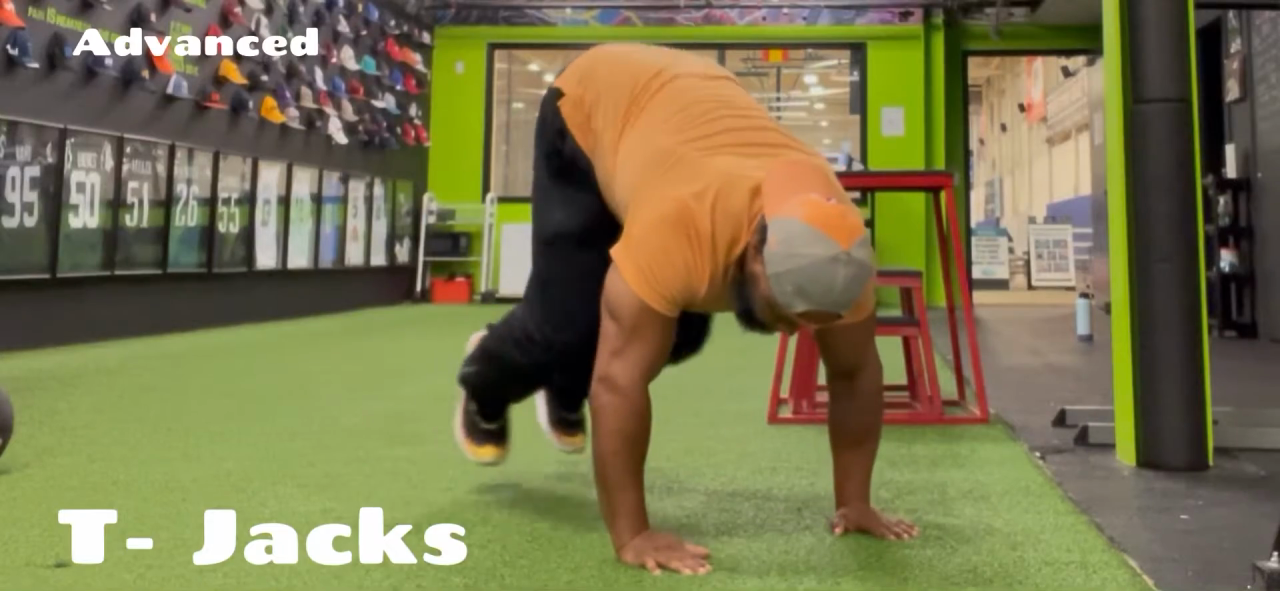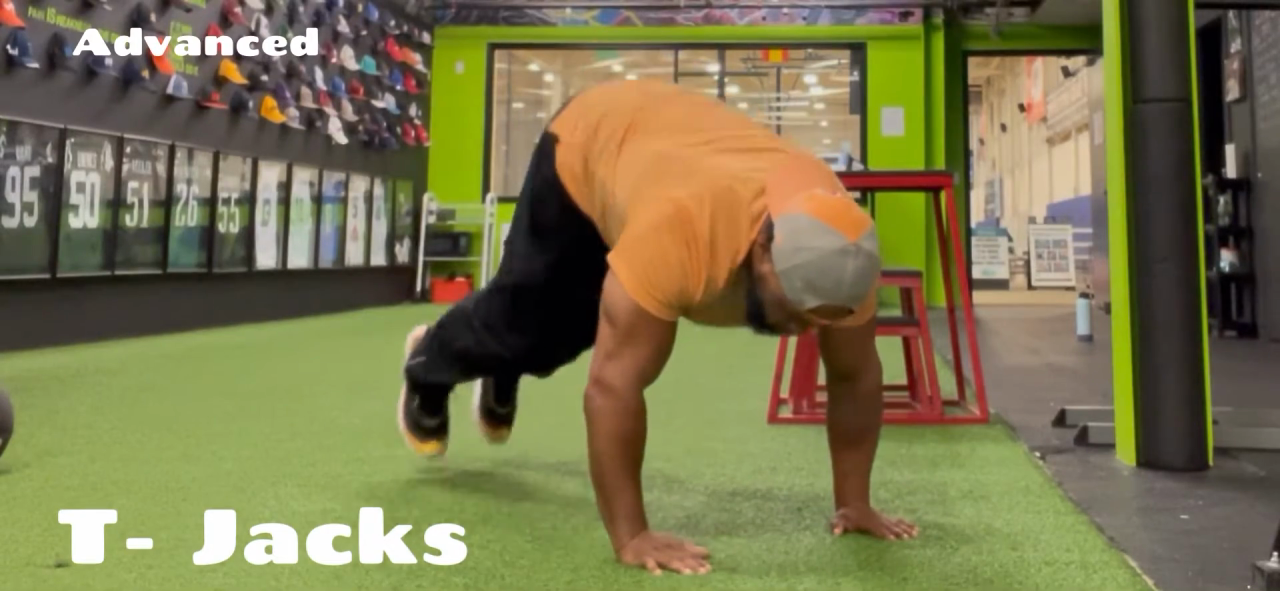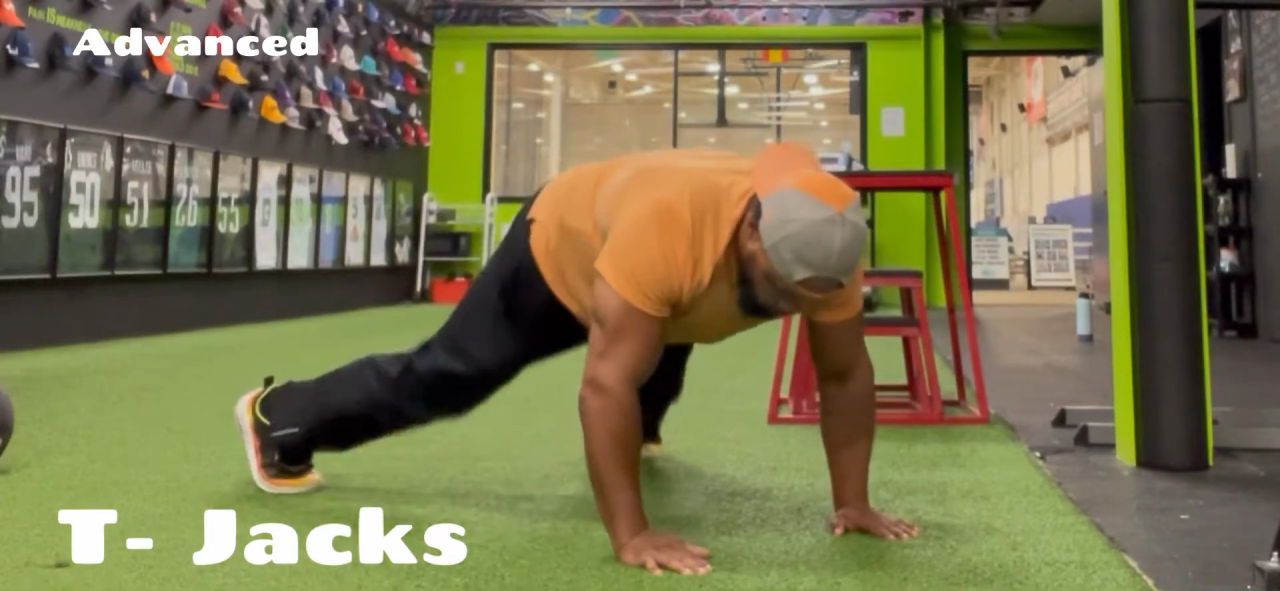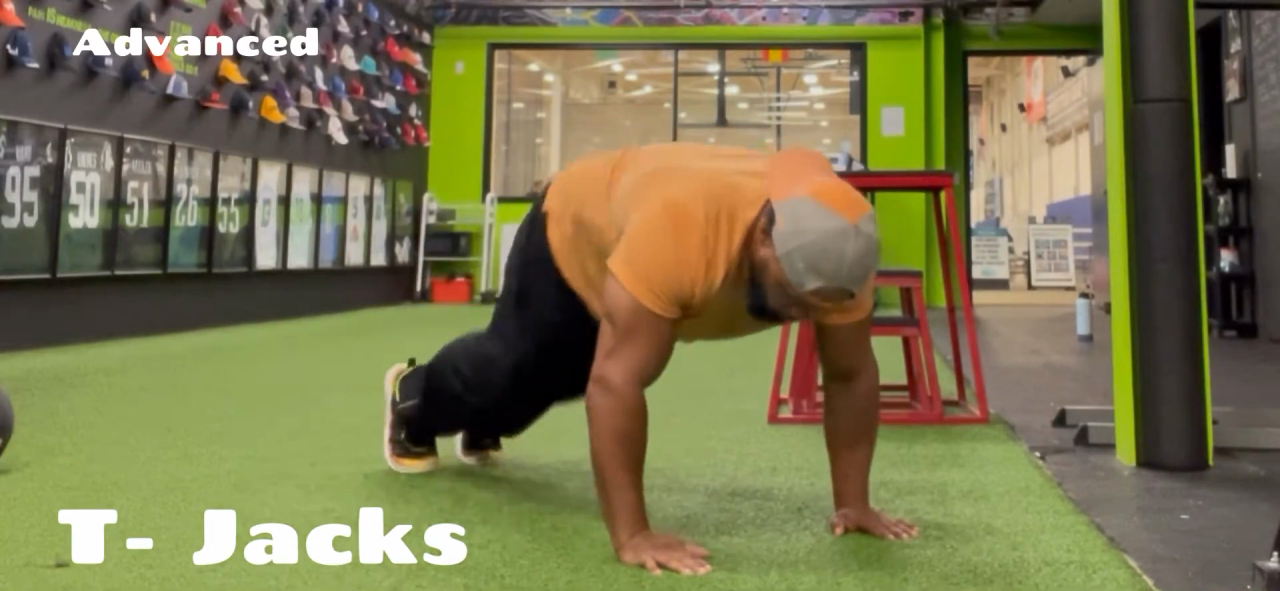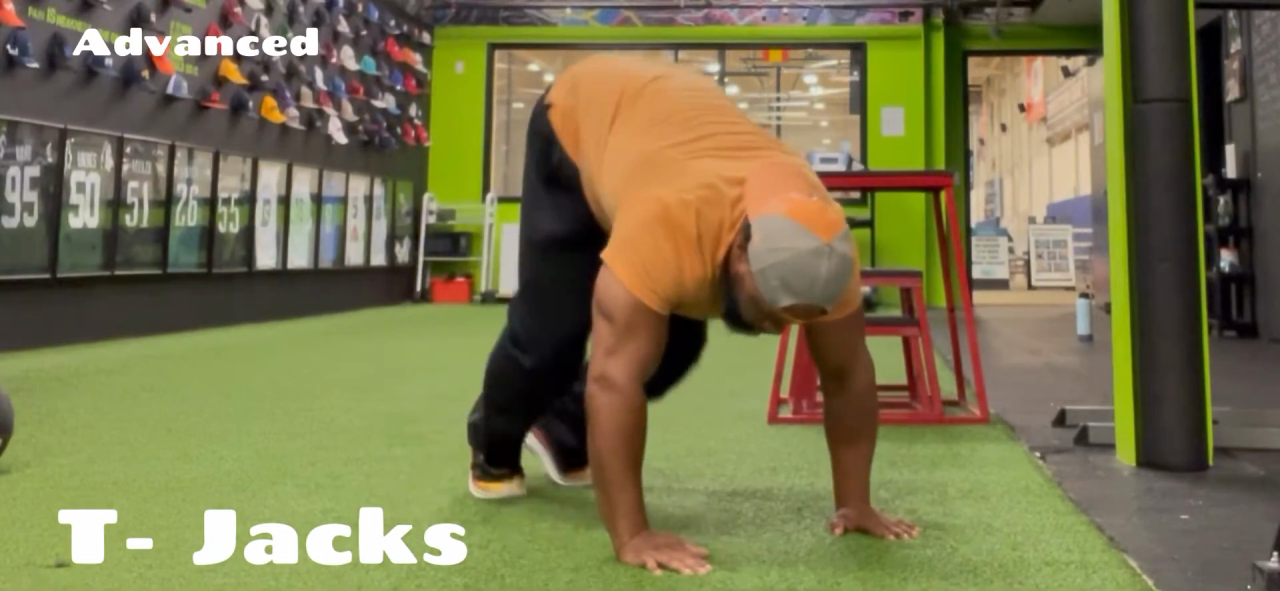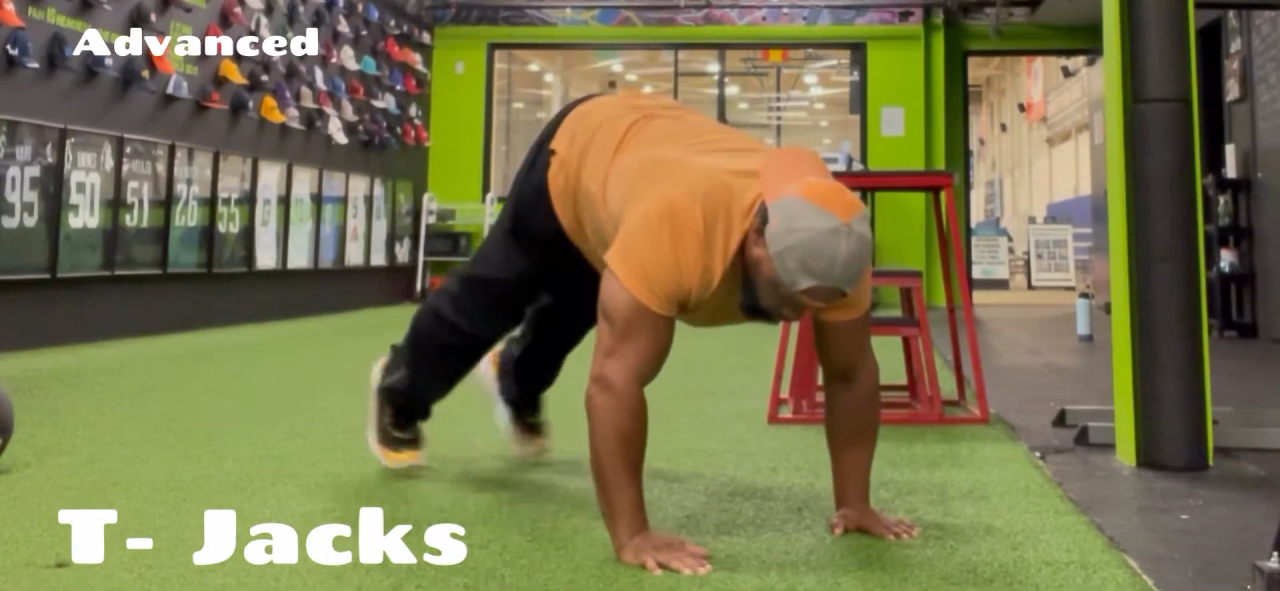
dt=0.7s
person 1, frame 1
left shoulder: (830, 242)
right shoulder: (682, 230)
left elbow: (854, 372)
right elbow: (620, 379)
left wrist: (853, 500)
right wrist: (631, 535)
left knee: (680, 330)
right knee: (566, 326)
left ankle: (564, 390)
right ankle: (484, 389)
person 1, frame 2
left shoulder: (835, 248)
right shoulder: (680, 231)
left elbow: (855, 375)
right elbow: (613, 384)
left wrist: (854, 504)
right wrist: (631, 537)
left knee: (581, 320)
right knee: (517, 321)
left ankle: (501, 375)
right ankle: (428, 366)
person 1, frame 3
left shoulder: (821, 247)
right shoulder: (668, 232)
left elbow: (846, 376)
right elbow: (605, 384)
left wrist: (853, 504)
right wrist: (630, 535)
right hip: (566, 248)
left knee: (663, 360)
right knee: (444, 377)
left ankle: (634, 425)
right ankle: (276, 417)
person 1, frame 4
left shoulder: (830, 254)
right shoulder: (679, 230)
left elbow: (852, 376)
right elbow: (615, 383)
left wrist: (854, 504)
right wrist: (631, 536)
right hip: (578, 231)
left knee: (564, 380)
right knee: (509, 371)
left ankle: (479, 425)
right ankle: (414, 396)
person 1, frame 5
left shoulder: (821, 246)
right shoulder: (668, 228)
left elbow: (847, 373)
right elbow: (612, 381)
left wrist: (855, 504)
right wrist: (631, 538)
left knee: (677, 343)
right knee: (551, 326)
left ankle: (565, 431)
right ankle: (491, 440)
person 1, frame 6
left shoulder: (828, 243)
right shoulder: (674, 228)
left elbow: (851, 373)
right elbow: (614, 380)
left wrist: (855, 503)
right wrist: (632, 537)
right hip: (582, 156)
left knee: (579, 306)
right knee: (490, 300)
left ankle: (516, 375)
right ankle: (401, 388)
